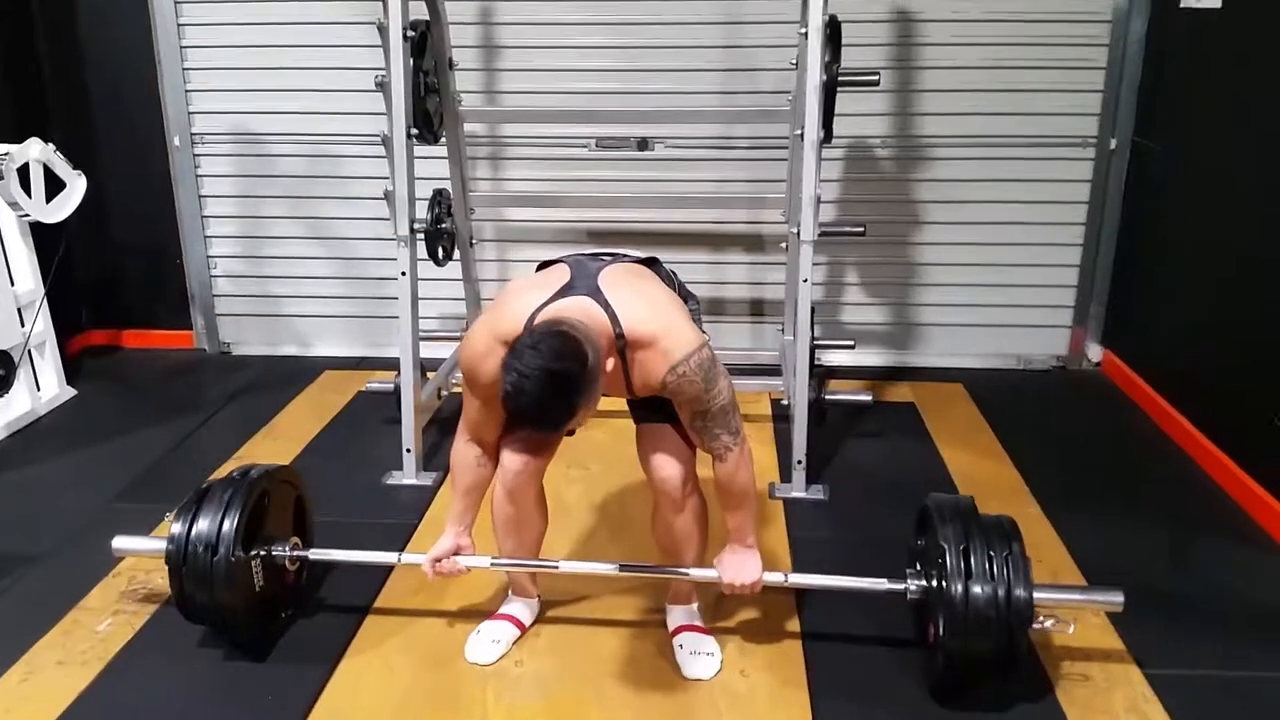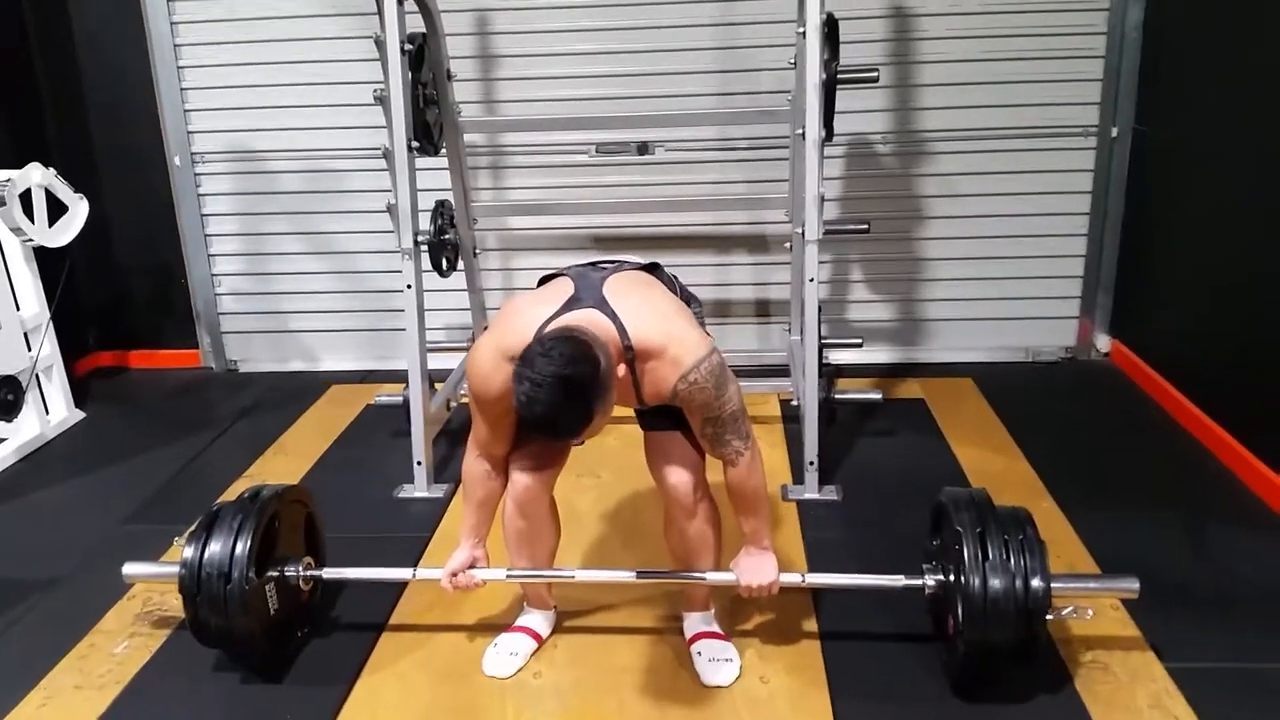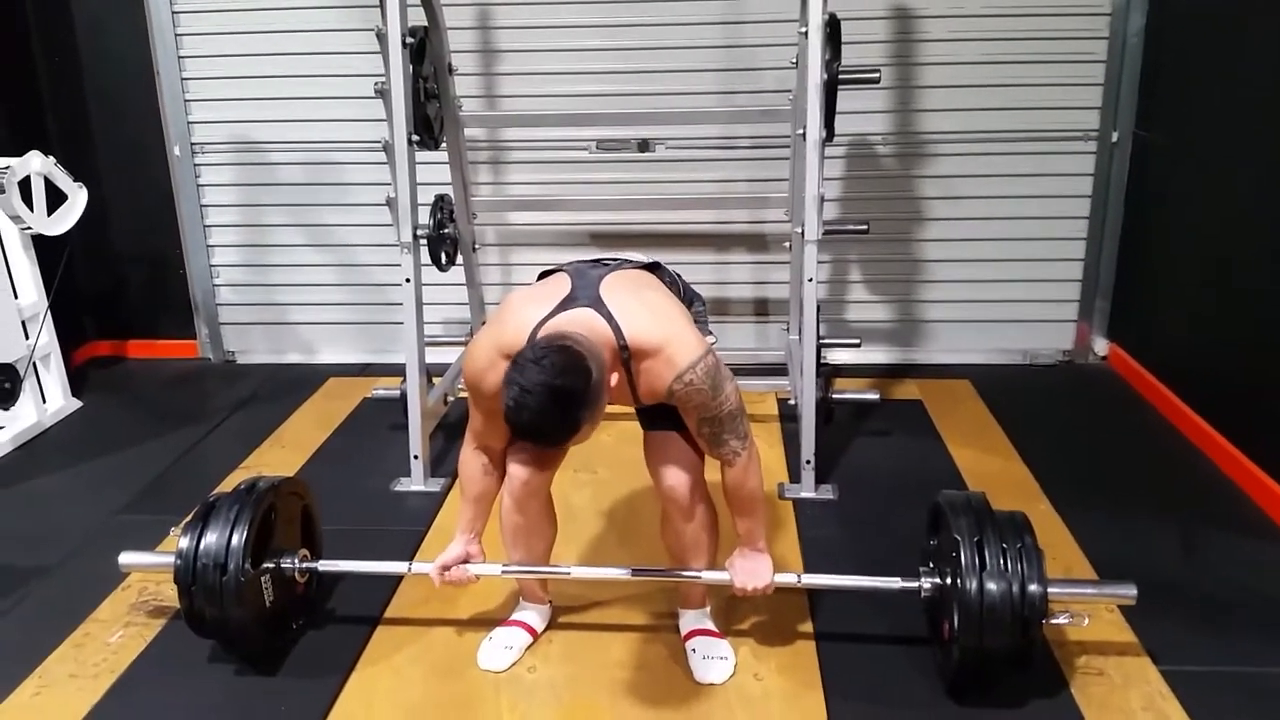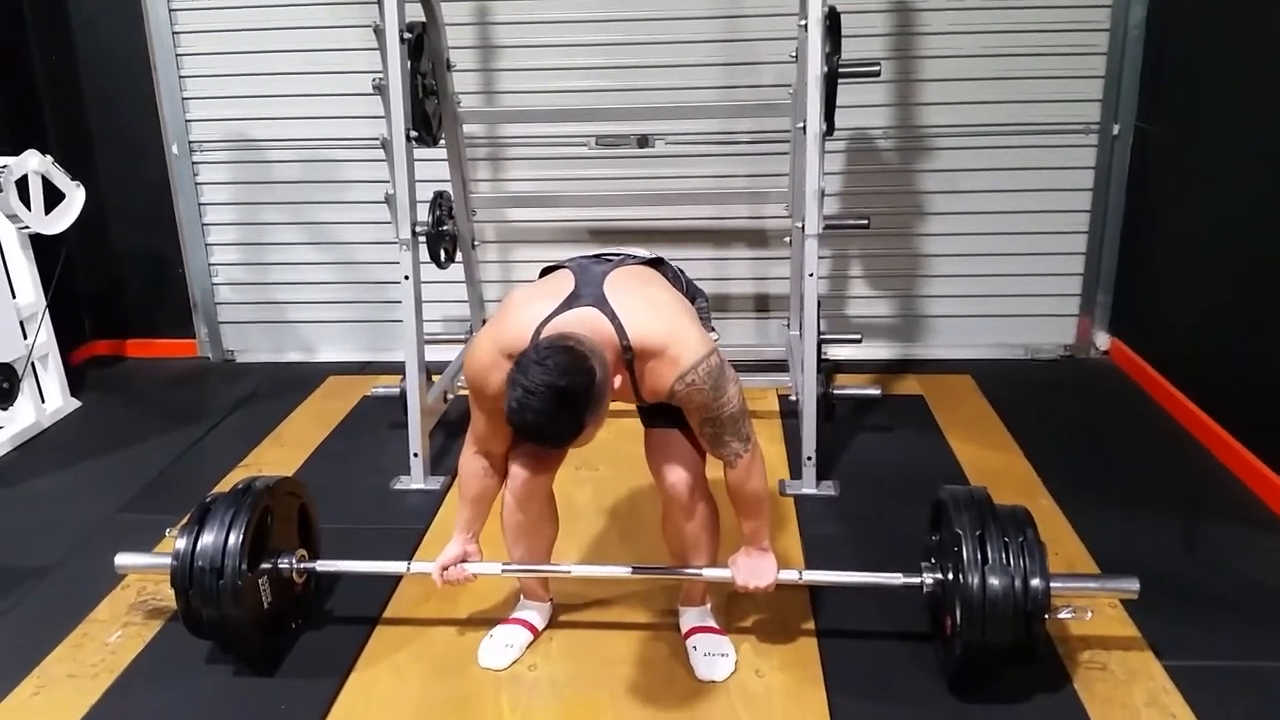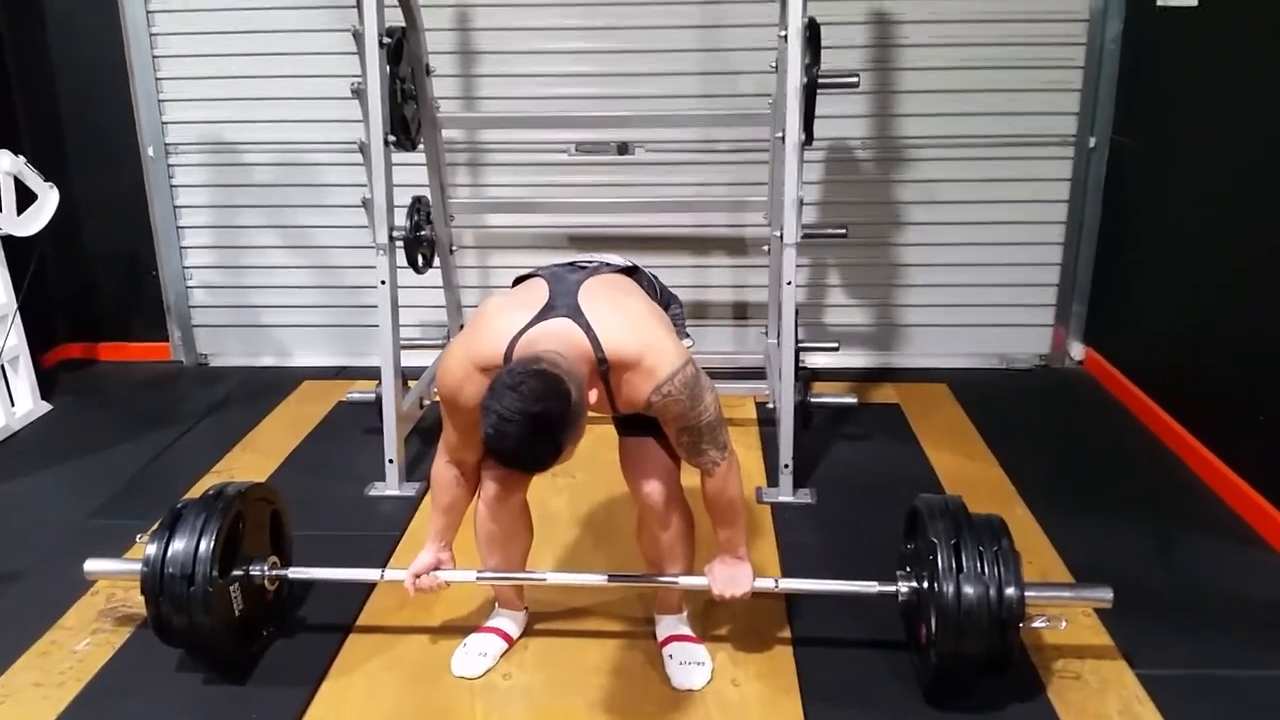
dt=1s
person 1, frame 1
left shoulder: (672, 350)
right shoulder: (489, 345)
left elbow: (728, 445)
right elbow: (476, 440)
left wrist: (742, 545)
right wrist: (457, 529)
left hip: (652, 338)
left knee: (674, 477)
right knee: (516, 466)
left ankle: (683, 606)
right ankle: (521, 598)
person 1, frame 2
left shoulder: (680, 357)
right shoulder: (495, 361)
left elbow: (738, 450)
right elbow: (486, 454)
left wrist: (758, 546)
right wrist: (471, 542)
left hip: (656, 343)
left knee: (684, 483)
right knee: (524, 478)
left ankle: (699, 614)
right ankle: (536, 610)
person 1, frame 3
left shoulder: (678, 359)
right shoulder: (492, 356)
left elbow: (736, 451)
right elbow: (484, 448)
left wrist: (752, 548)
right wrist: (467, 536)
left hip: (660, 340)
left knee: (680, 483)
right knee: (522, 475)
left ankle: (695, 612)
right ankle: (532, 605)
person 1, frame 4
left shoulder: (681, 357)
right shoulder: (494, 357)
left elbow: (739, 451)
right elbow: (485, 451)
left wrist: (757, 547)
right wrist: (464, 537)
left hip: (664, 332)
left knee: (683, 482)
right knee: (524, 473)
left ankle: (696, 607)
right ankle: (533, 603)
person 1, frame 5
left shoulder: (656, 368)
right shoulder: (468, 368)
left elbow: (715, 459)
right elbow: (457, 460)
left wrist: (732, 555)
right wrist: (437, 545)
left knee: (658, 491)
right knee: (497, 483)
left ankle: (671, 616)
right ankle: (508, 611)
